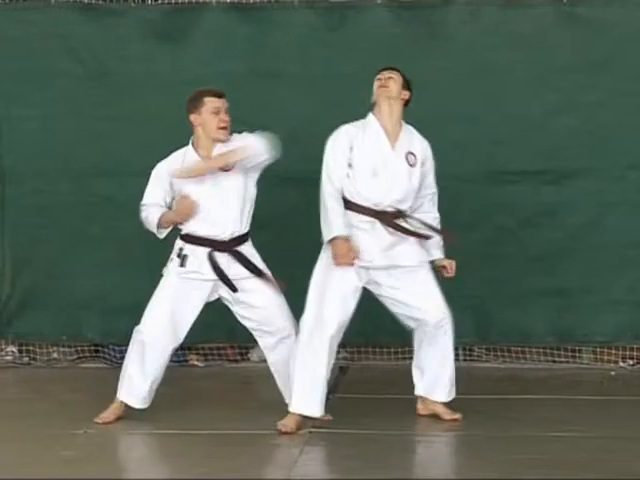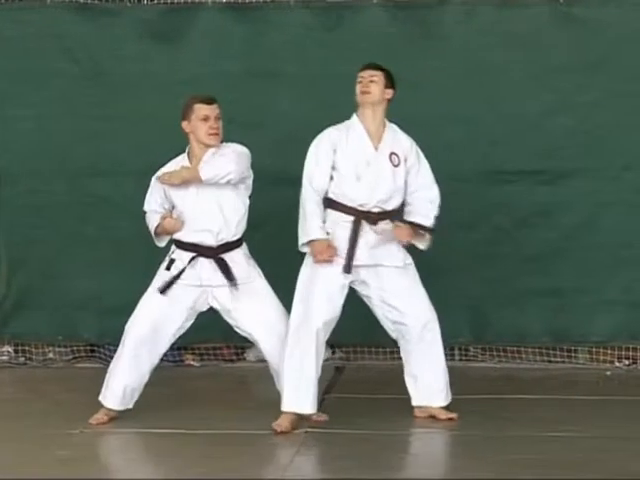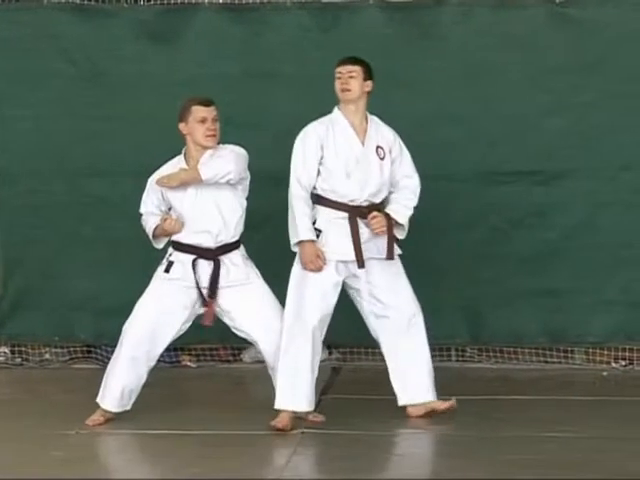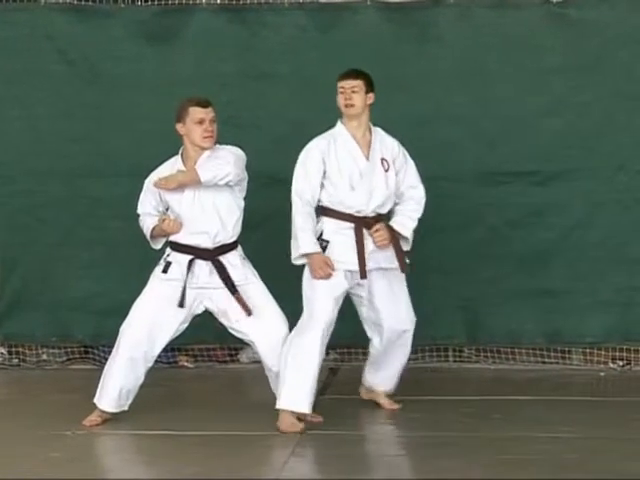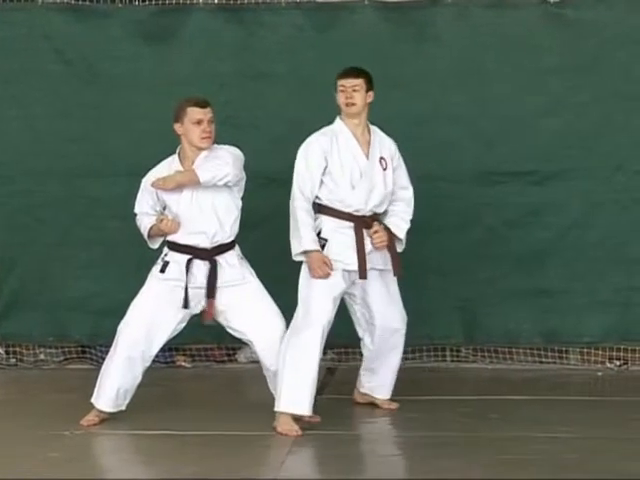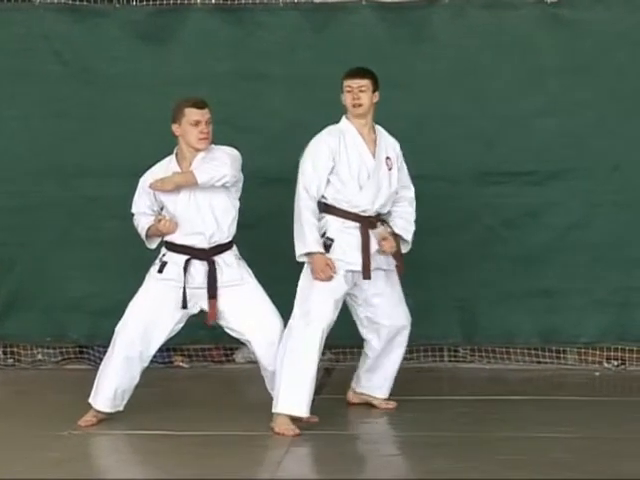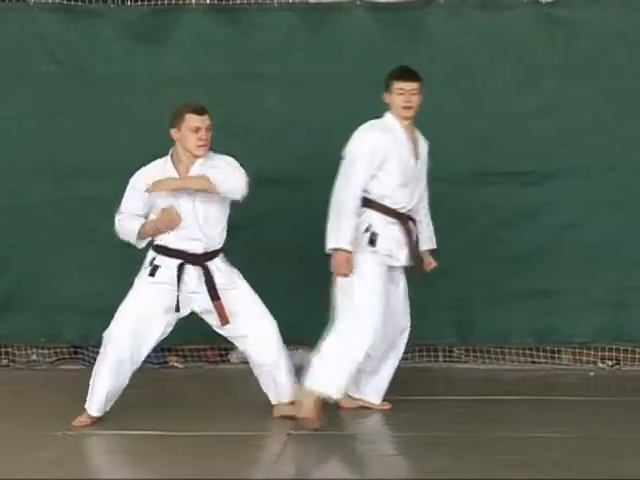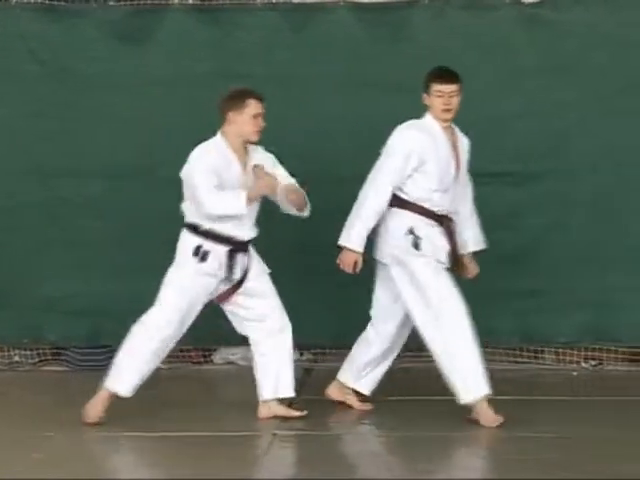
dt=0.3s
person 1, frame 1
left shoulder: (419, 146)
right shoulder: (347, 135)
left elbow: (425, 203)
right elbow: (331, 189)
left wrist: (436, 252)
right wrist: (336, 236)
left hip: (398, 245)
right hip: (351, 238)
left knee: (434, 316)
right knee: (323, 322)
left ankle: (430, 397)
right ankle: (301, 410)
person 1, frame 2
left shoulder: (404, 144)
right shoulder: (331, 139)
left elbow: (425, 192)
right elbow: (311, 191)
left wrist: (415, 225)
right wrist: (314, 237)
left hip: (383, 243)
right hip: (335, 239)
left knee: (418, 318)
right knee: (310, 320)
left ankle: (428, 400)
right ankle: (293, 408)
person 1, frame 3
left shoulder: (386, 135)
right shoulder: (316, 132)
left elbow: (408, 183)
right elbow: (299, 190)
left wrist: (391, 217)
right wrist: (304, 240)
left hip: (372, 238)
right hip: (326, 234)
left knee: (402, 313)
right knee: (305, 319)
left ankle: (418, 398)
right ankle: (291, 406)
person 1, frame 4
left shoulder: (391, 147)
right shoulder: (320, 148)
left elbow: (413, 194)
right elbow: (302, 203)
left wrist: (395, 229)
right wrist: (310, 252)
left hip: (379, 248)
right hip: (333, 245)
left knee: (397, 323)
right knee: (315, 323)
left ankle: (374, 385)
right ankle: (289, 408)
person 1, frame 5
left shoulder: (386, 145)
right shoulder: (319, 143)
left elbow: (402, 195)
right elbow: (301, 199)
left wrist: (390, 229)
right wrist: (310, 249)
left hip: (373, 247)
right hip: (331, 242)
left knee: (389, 322)
right knee: (311, 322)
left ankle: (371, 388)
right ankle: (287, 409)
person 1, frame 6
left shoulder: (391, 145)
right shoulder: (328, 141)
left elbow: (404, 196)
right elbow: (307, 198)
left wrist: (398, 234)
right wrist: (313, 251)
left hip: (375, 246)
right hip: (337, 242)
left knee: (393, 321)
right knee: (310, 323)
left ankle: (366, 389)
right ankle: (284, 411)
person 1, frame 7
left shoulder: (420, 143)
right shoulder: (372, 135)
right elbow: (346, 191)
left wrist: (425, 245)
right wrist: (340, 245)
left hip: (398, 241)
right hip: (369, 236)
left knee: (395, 323)
right knee: (360, 318)
left ankle: (361, 392)
right ankle: (313, 392)
person 1, frame 8
left shoulder: (461, 142)
right shoulder: (410, 136)
left elbow: (462, 199)
right elbow: (376, 190)
left wrist: (467, 249)
right wrist: (353, 242)
left hip: (432, 239)
right hip: (408, 238)
left knee: (391, 320)
right knee: (447, 315)
left ankle: (345, 384)
right ankle: (477, 401)
person 2, frame 1
left shoulder: (241, 147)
right shoulder: (170, 166)
left elbow: (262, 148)
right elbow: (150, 213)
left wrist: (210, 164)
right wrist: (171, 217)
left hip: (238, 259)
right hip: (192, 259)
left knee: (278, 325)
right knee: (155, 331)
right ankle: (125, 400)
person 2, frame 2
left shoulder: (237, 155)
right shoulder: (166, 174)
left elbow: (225, 168)
right elbow: (153, 214)
left wrist: (184, 175)
right wrist: (163, 227)
left hip: (232, 266)
right hip: (183, 266)
left knee: (276, 330)
right knee: (142, 331)
right ankle: (113, 403)
person 2, frame 3
left shoulder: (235, 156)
right shoulder: (164, 175)
left elbow: (224, 167)
right elbow: (149, 216)
left wrist: (181, 178)
right wrist: (162, 228)
left hip: (230, 267)
right hip: (182, 267)
left knee: (275, 331)
right knee: (139, 333)
right ankle: (110, 404)
person 2, frame 4
left shoulder: (232, 156)
right shoulder: (160, 176)
left elbow: (223, 170)
right elbow: (147, 218)
left wrist: (177, 180)
right wrist: (160, 229)
left hip: (227, 267)
right hip: (179, 269)
left knee: (273, 331)
right knee: (137, 334)
right ankle: (107, 405)
person 2, frame 5
left shoulder: (230, 156)
right shoulder: (158, 174)
left elbow: (220, 170)
right elbow: (144, 217)
left wrist: (176, 180)
right wrist: (157, 229)
left hip: (225, 267)
right hip: (177, 267)
left knee: (271, 330)
right knee: (134, 333)
right ankle: (105, 405)
person 2, frame 6
left shoulder: (228, 157)
right shoulder: (156, 174)
left elbow: (218, 172)
right elbow: (142, 217)
left wrist: (172, 182)
right wrist: (155, 229)
left hip: (223, 267)
right hip: (175, 268)
left knee: (268, 329)
right knee: (132, 333)
right ankle: (103, 405)
person 2, frame 7
left shoulder: (223, 165)
right shoulder: (148, 175)
left elbow: (236, 185)
right elbow: (125, 223)
left wrist: (176, 183)
right wrist: (154, 226)
left hip: (212, 271)
right hip: (164, 272)
left knee: (262, 329)
right knee: (122, 337)
left ankle: (284, 400)
right ankle: (95, 407)
person 2, frame 8
left shoulder: (261, 158)
right shoulder: (205, 157)
left elbow: (298, 201)
right elbow: (210, 202)
left wrist: (289, 193)
right wrist: (254, 192)
left hip: (240, 257)
right hip: (200, 254)
left knee: (273, 324)
right knee: (162, 322)
left ankle: (271, 401)
right ankle: (109, 392)
